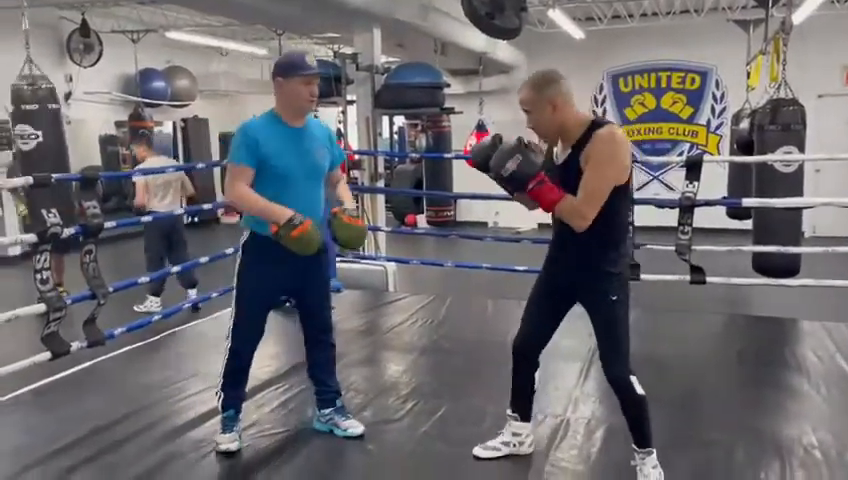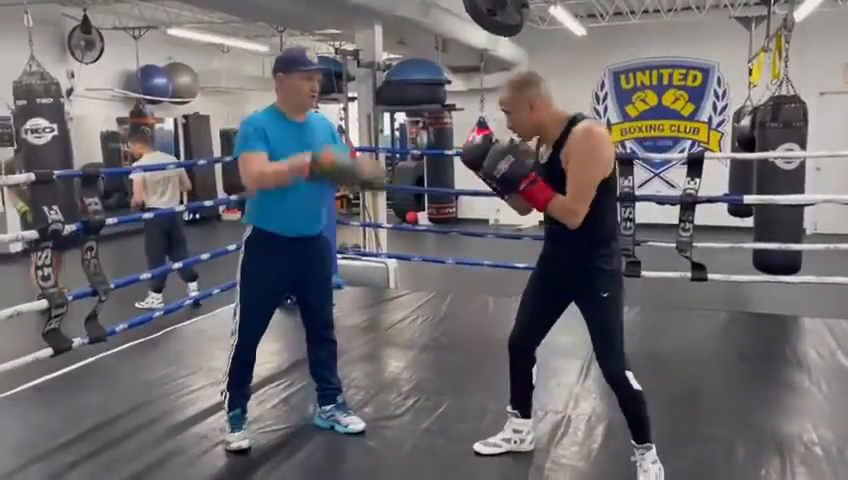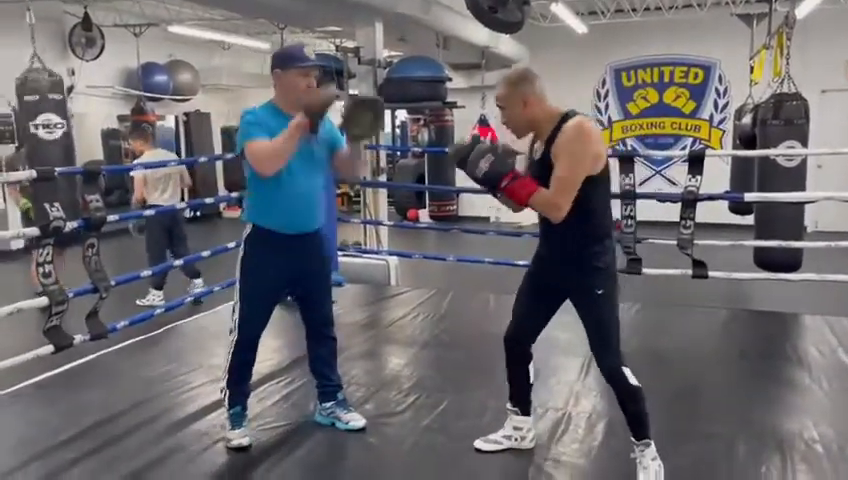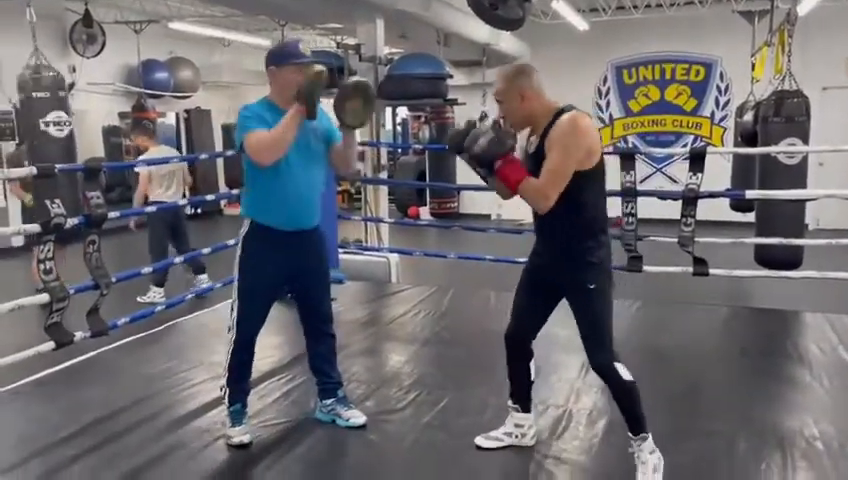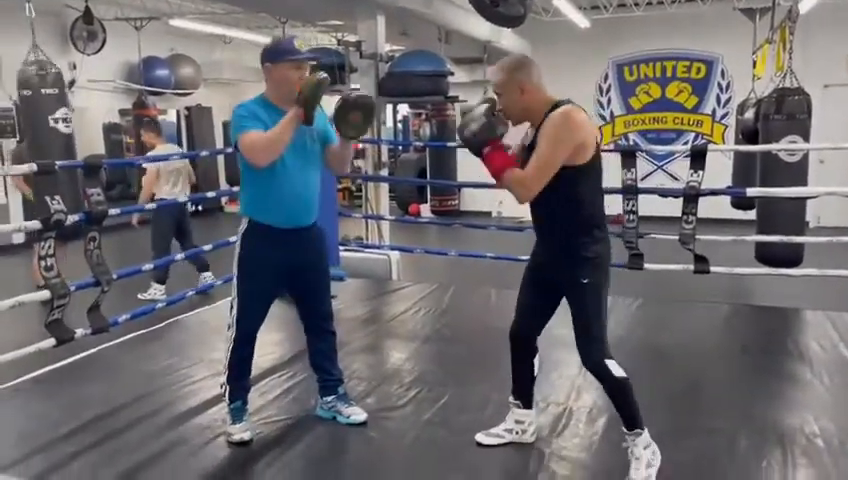
dt=0.1s
person 1, frame 1
left shoulder: (608, 140)
right shoulder: (556, 142)
left elbow: (581, 217)
right elbow: (534, 203)
left wrist: (532, 178)
right wrist: (505, 173)
left hip: (604, 272)
right hip: (561, 265)
left knee: (617, 371)
right knee: (524, 347)
right ankle: (519, 433)
person 1, frame 2
left shoulder: (588, 135)
right shoulder: (543, 143)
left elbow: (574, 215)
right elbow: (524, 207)
left wrist: (524, 179)
right wrist: (496, 175)
left hip: (596, 269)
right hip: (554, 262)
left knee: (613, 367)
right knee: (519, 343)
right ankle: (519, 430)
person 1, frame 3
left shoulder: (578, 132)
right shoulder: (541, 140)
left elbow: (556, 209)
right elbow: (516, 203)
left wrist: (504, 173)
right wrist: (484, 172)
left hip: (591, 266)
right hip: (550, 260)
left knee: (610, 362)
right knee: (516, 339)
right ankle: (520, 427)
person 1, frame 4
left shoulder: (573, 126)
right shoulder: (536, 133)
left elbow: (543, 199)
right elbow: (509, 190)
left wrist: (500, 158)
right wrist: (481, 157)
left hip: (586, 261)
right hip: (546, 255)
left knee: (602, 358)
right knee: (516, 337)
right ankle: (521, 424)
person 1, frame 5
left shoulder: (566, 120)
right shoulder: (544, 125)
left elbow: (526, 188)
right elbow: (519, 175)
left wrist: (488, 146)
right wrist: (493, 143)
left hip: (583, 257)
right hip: (549, 252)
left knee: (593, 355)
right knee: (521, 335)
left ankle: (641, 443)
right ankle: (521, 421)
person 2, frame 1
left shoulder: (323, 132)
right shoulder: (254, 132)
left elbow: (337, 180)
right elbow: (235, 191)
left wrist: (347, 208)
right wrist: (280, 215)
left hip: (312, 249)
right hip: (263, 251)
left knee: (321, 331)
right knee: (243, 336)
left ankle: (328, 408)
right ankle: (229, 417)
person 2, frame 2
left shoulder: (324, 126)
right shoulder: (257, 125)
right elbow: (253, 178)
right wrist: (304, 164)
left hip: (313, 243)
right hip: (266, 246)
left knee: (322, 328)
right knee: (248, 333)
left ankle: (329, 404)
right ankle: (236, 416)
person 2, frame 3
left shoulder: (323, 121)
right shoulder: (255, 119)
left elbow: (347, 169)
right elbow: (264, 164)
right wrist: (301, 121)
left hip: (311, 241)
right hip: (265, 243)
left knee: (322, 324)
right knee: (247, 330)
left ankle: (330, 401)
right ankle: (236, 412)
person 2, frame 4
left shoulder: (319, 116)
right shoulder: (252, 114)
left elbow: (344, 165)
right elbow: (265, 154)
left wrist: (350, 127)
right wrist: (299, 109)
left hip: (309, 238)
right hip: (263, 240)
left knee: (321, 322)
right knee: (246, 328)
left ankle: (330, 398)
right ankle: (236, 410)
person 2, frame 5
left shoulder: (316, 115)
right shoulder: (249, 113)
left elbow: (339, 165)
right elbow: (260, 155)
left wrist: (349, 133)
right wrist: (296, 113)
left hip: (308, 235)
right hip: (261, 238)
left knee: (320, 319)
right knee: (244, 326)
left ankle: (331, 395)
right ankle: (237, 407)
person 3, frame 1
left shoulder: (141, 169)
right shoulder: (174, 164)
left elbow: (140, 201)
right elbow: (190, 191)
left wrist: (136, 204)
left hip: (155, 218)
right hip: (175, 217)
left knee: (155, 260)
right knee: (180, 256)
left ankle: (154, 300)
right ankle: (192, 293)
person 3, frame 2
left shoulder: (139, 166)
right shoulder: (171, 159)
left elbow: (138, 199)
right elbow: (187, 186)
left wrist: (133, 204)
left hip: (155, 215)
right hip: (174, 213)
left knee: (155, 256)
right knee: (180, 252)
left ankle: (156, 296)
right ankle: (193, 287)
person 3, frame 3
left shoulder: (140, 163)
right shoulder: (172, 156)
left elbow: (138, 196)
right elbow: (187, 183)
right hip: (175, 209)
left knee: (156, 253)
right knee: (181, 248)
left ankle: (157, 293)
right ankle: (197, 282)
person 3, frame 4
left shoulder: (145, 159)
right shoulder: (175, 153)
left elbow: (141, 192)
right elbow: (188, 181)
left wrist: (133, 215)
left hip: (158, 208)
right hip: (177, 206)
left knee: (158, 250)
right knee: (183, 245)
left ankle: (158, 290)
right ankle: (202, 277)
person 3, frame 5
left shoulder: (153, 156)
right shoulder: (179, 151)
left elbow: (148, 188)
right elbow: (192, 179)
left wrist: (137, 212)
left hip: (164, 205)
right hip: (181, 203)
left knee: (160, 247)
right knee: (187, 242)
left ankle: (158, 287)
right ankle: (206, 274)
person 4, frame 1
right shoulder: (14, 168)
left elbow: (64, 188)
right elbow: (15, 196)
right wrist: (23, 212)
left knee: (58, 255)
left ankle: (59, 287)
person 4, frame 2
right shoulder: (11, 164)
right elbow: (11, 193)
right wrist: (23, 210)
right hip: (33, 218)
left knee: (58, 252)
right knee: (37, 259)
left ankle: (55, 285)
person 4, frame 3
right shoulder: (13, 160)
right elbow: (11, 190)
right wrist: (26, 207)
right hip: (34, 216)
left knee: (59, 251)
right ankle: (41, 294)
person 4, frame 4
right shoulder: (14, 156)
right elbow: (13, 186)
right wrist: (31, 201)
left knee: (60, 247)
right knee: (39, 252)
right ankle: (41, 290)
person 4, frame 5
right shoulder: (20, 151)
right elbow: (16, 181)
right wrist: (35, 197)
right hip: (36, 209)
left knee: (59, 243)
right knee: (40, 248)
right ankle: (41, 287)
